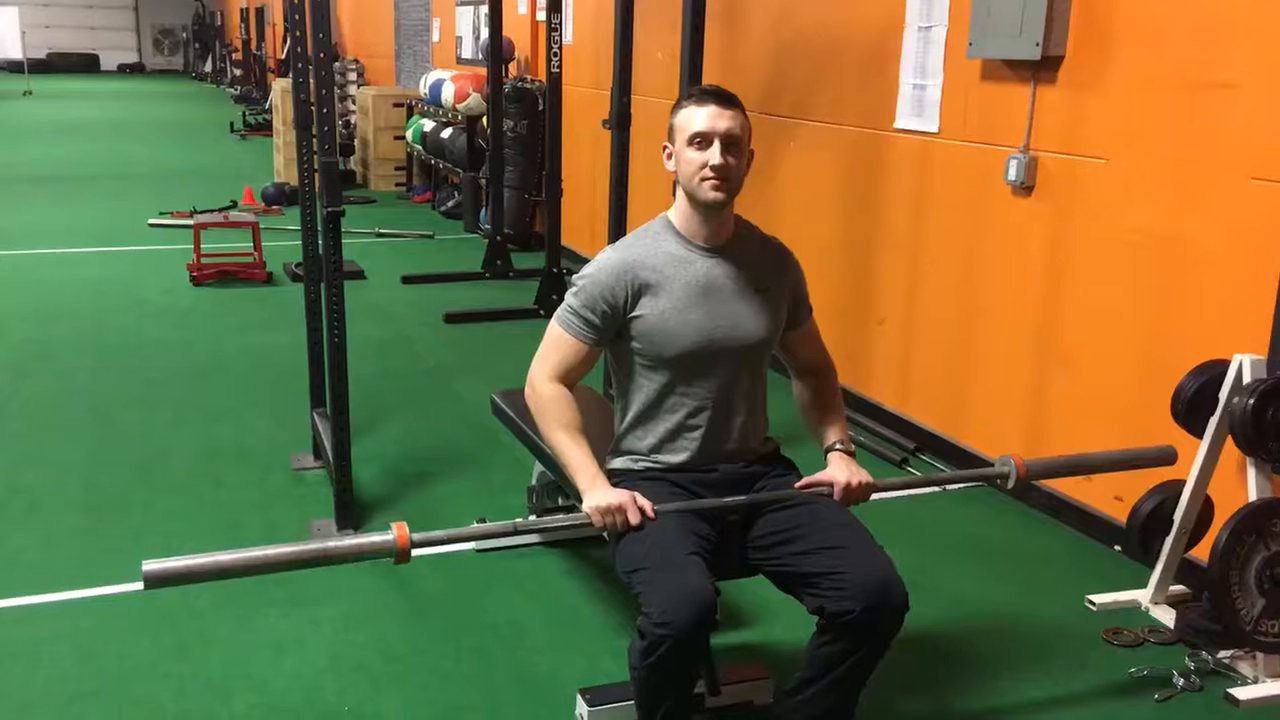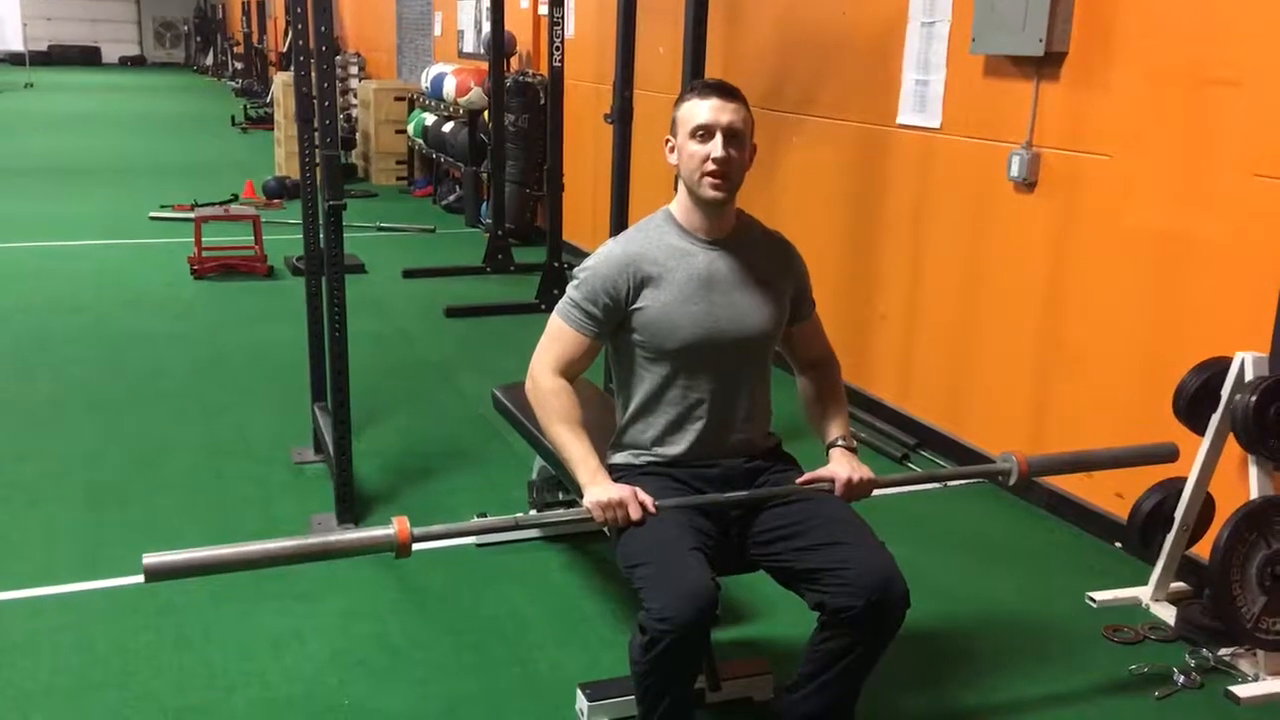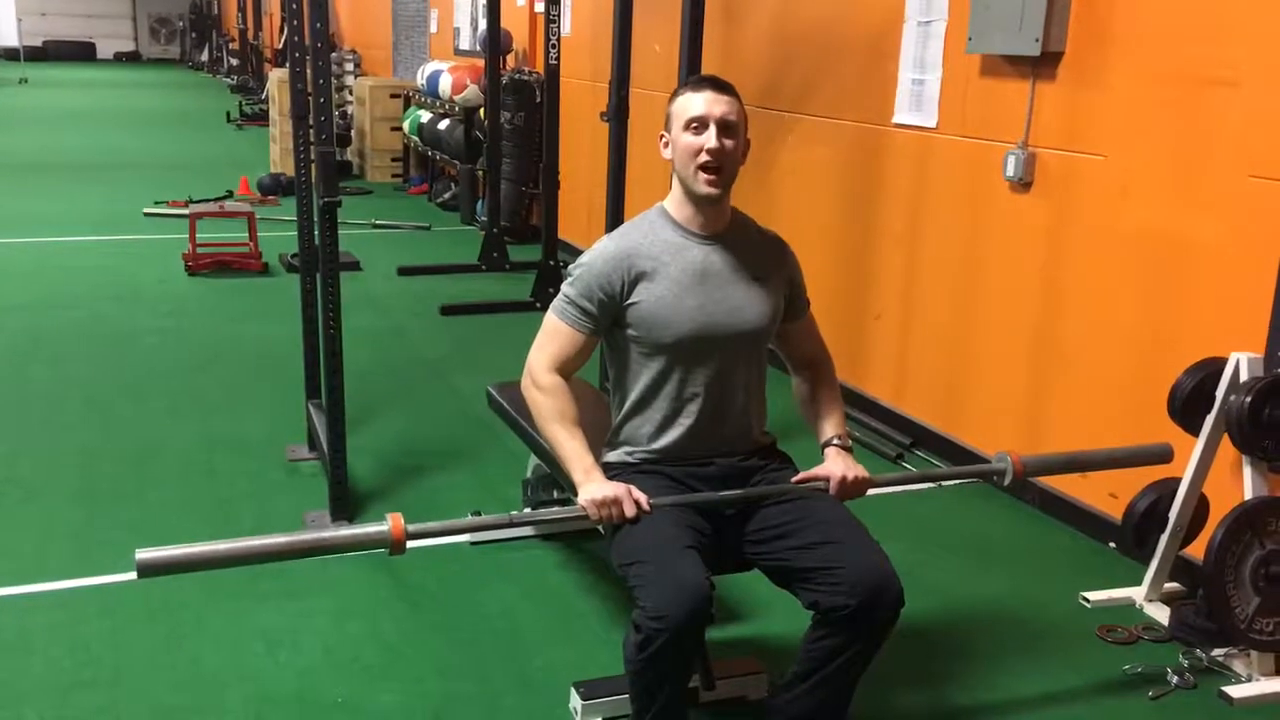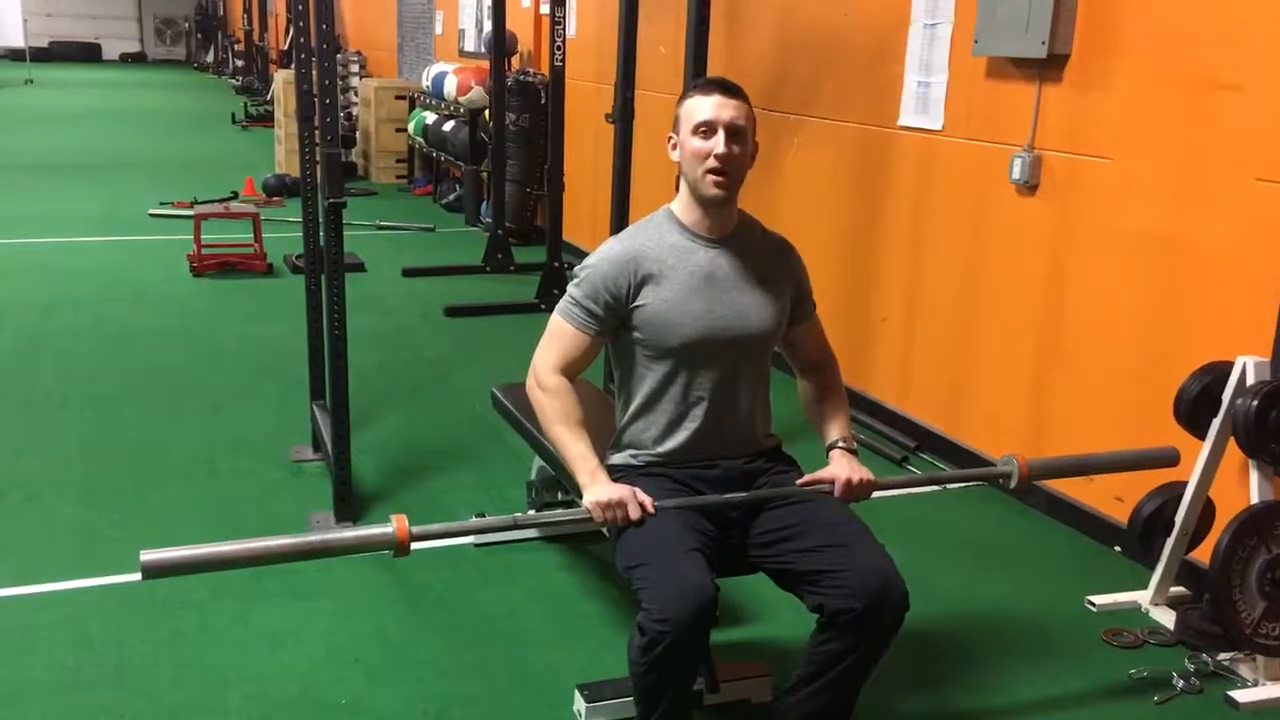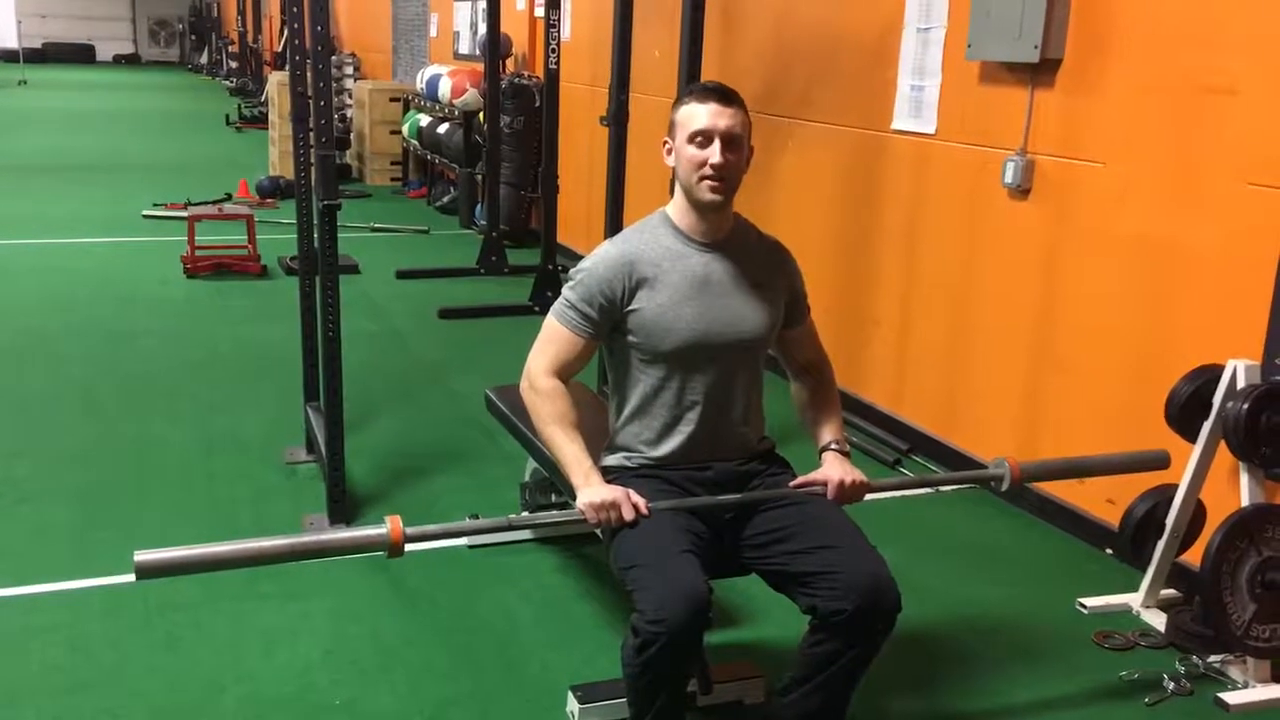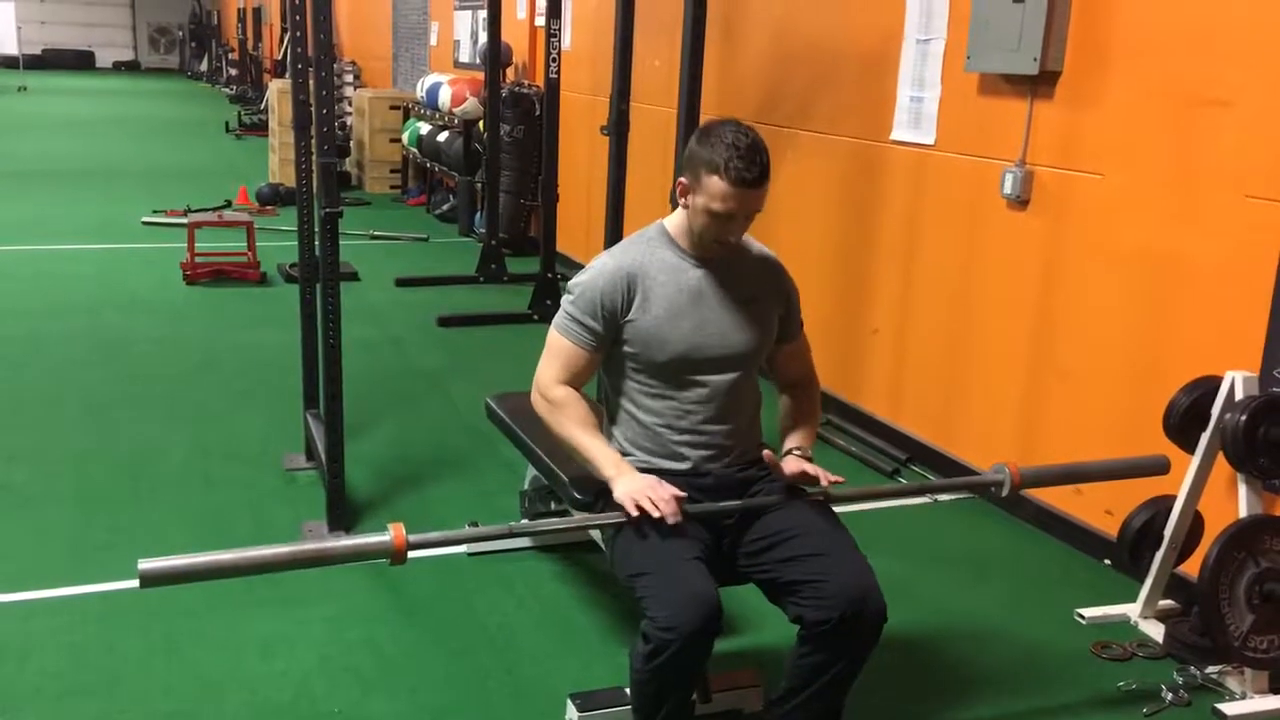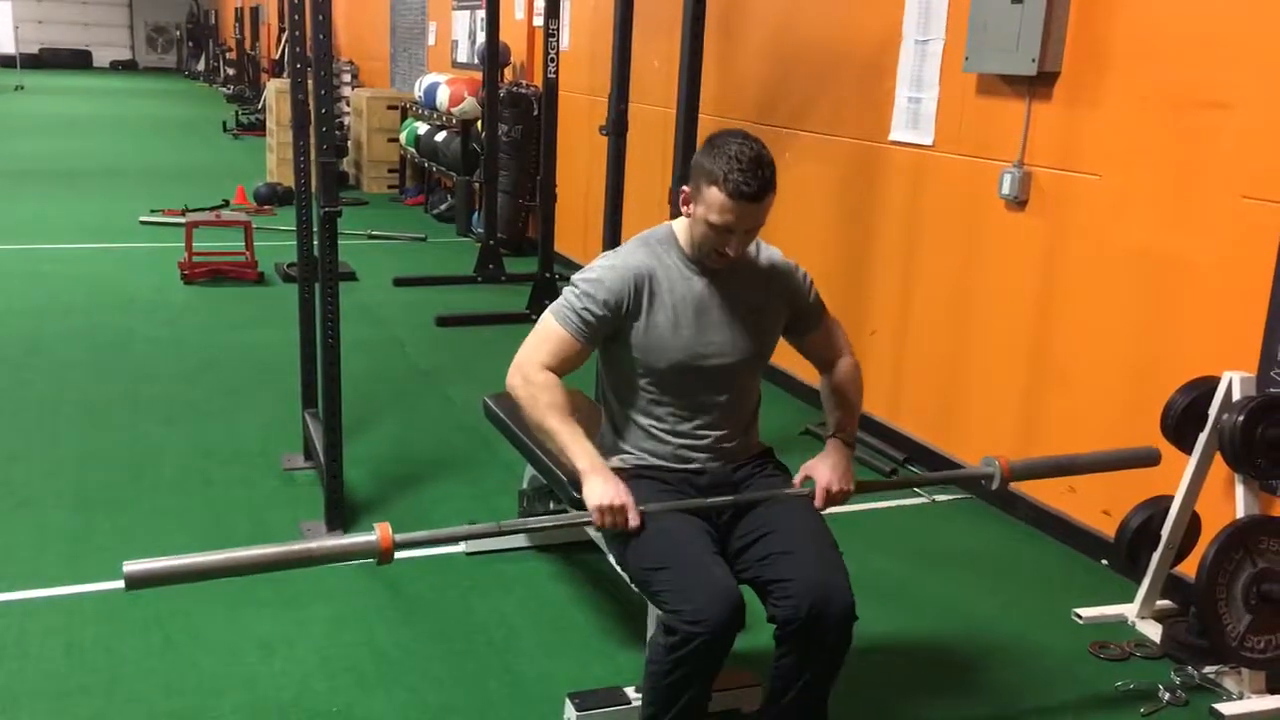
dt=0.7s
person 1, frame 1
left shoulder: (775, 263)
right shoulder: (622, 269)
left elbow: (811, 367)
right elbow: (546, 383)
left wrist: (838, 450)
right wrist: (595, 486)
left hip: (759, 474)
right hip: (655, 482)
left knee: (877, 597)
right knee: (682, 611)
person 1, frame 2
left shoulder: (778, 257)
right shoulder: (625, 261)
left elbow: (815, 361)
right elbow: (547, 375)
left wrist: (841, 445)
right wrist: (595, 479)
left hip: (761, 469)
right hip: (656, 476)
left knee: (877, 592)
right knee: (682, 605)
person 1, frame 3
left shoulder: (771, 254)
right shoulder: (620, 257)
left elbow: (809, 361)
right elbow: (543, 374)
left wrist: (835, 444)
right wrist: (589, 478)
left hip: (756, 469)
right hip: (651, 475)
left knee: (872, 591)
right knee: (677, 605)
person 1, frame 4
left shoulder: (778, 257)
right shoulder: (627, 259)
left elbow: (815, 364)
right elbow: (548, 376)
left wrist: (841, 447)
right wrist: (594, 480)
left hip: (761, 471)
right hip: (656, 478)
left knee: (877, 594)
right knee: (681, 607)
person 1, frame 5
left shoulder: (772, 261)
right shoulder: (621, 263)
left elbow: (809, 366)
right elbow: (542, 378)
left wrist: (833, 450)
right wrist: (589, 481)
left hip: (753, 472)
right hip: (651, 479)
left knee: (869, 595)
right knee: (675, 608)
person 1, frame 6
left shoulder: (768, 275)
right shoulder: (617, 275)
left elbow: (797, 380)
right elbow: (552, 389)
left wrist: (795, 450)
right wrist: (621, 473)
left hip: (750, 481)
right hip: (656, 488)
left knee: (856, 606)
right knee: (686, 614)
person 1, frame 7
left shoulder: (781, 276)
right shoulder: (625, 274)
left elbow: (837, 359)
right elbow: (529, 373)
left wrist: (840, 443)
right wrist: (594, 470)
left hip: (747, 472)
right hip: (649, 479)
left knee: (824, 603)
right knee: (710, 608)
